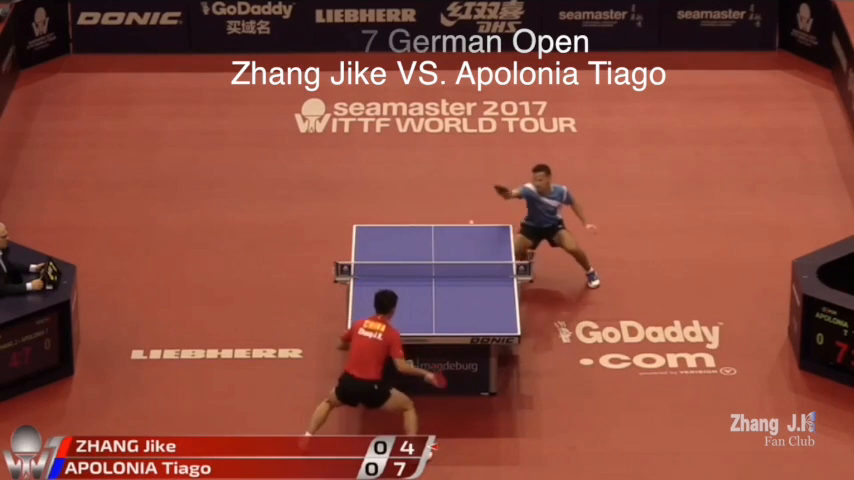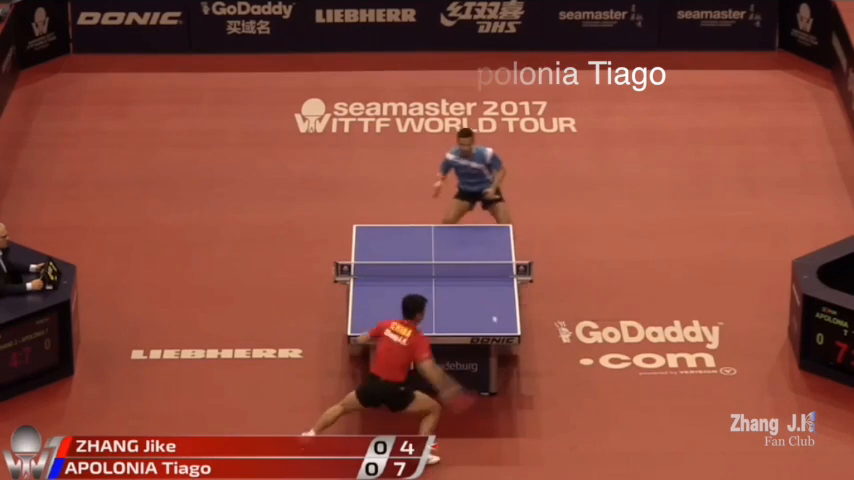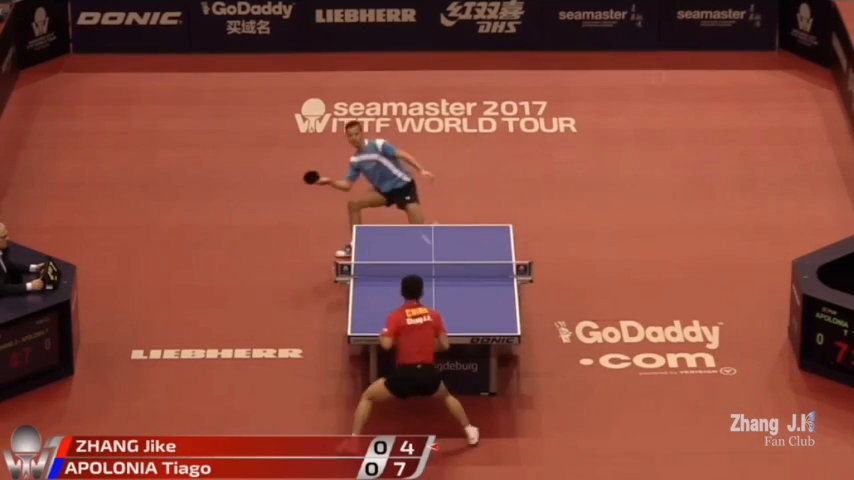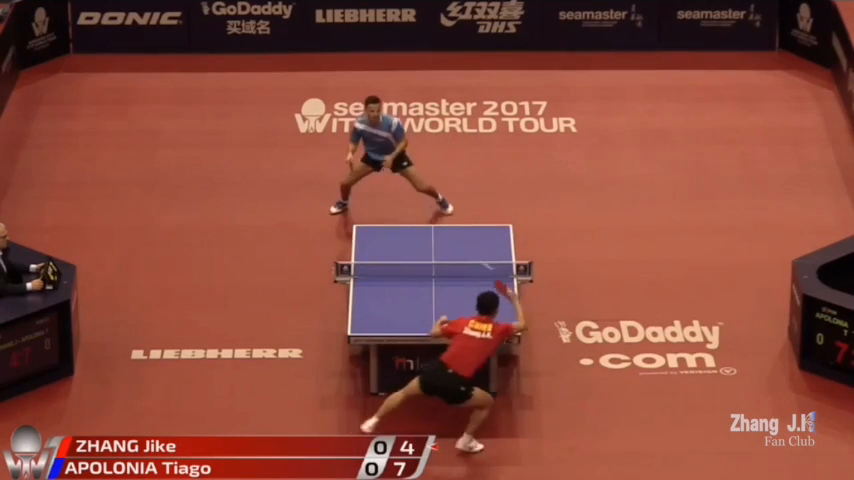
dt=0.5s
person 1, frame 1
left shoulder: (358, 325)
right shoulder: (392, 335)
left elbow: (341, 345)
right elbow: (401, 367)
right wrist: (425, 374)
left hip: (349, 384)
right hip: (372, 389)
left knee: (328, 402)
right knee: (408, 407)
left ankle: (307, 439)
person 1, frame 2
left shoulder: (386, 325)
right shoulder: (419, 340)
left elbow: (362, 340)
right elbow: (428, 368)
right wrist: (446, 387)
left hip: (372, 385)
right hip: (395, 390)
left knee: (342, 406)
right knee: (434, 409)
left ankle: (312, 435)
person 1, frame 3
left shoulder: (397, 316)
right shoulder: (433, 315)
left elbow: (386, 344)
right elbow: (445, 345)
left wrist: (383, 335)
left hip: (404, 373)
right hip: (427, 374)
left knee: (366, 398)
right knee: (445, 396)
right ankle: (470, 432)
person 1, frame 4
left shoulder: (463, 323)
right shoulder: (499, 331)
left elbow: (435, 333)
right elbow: (522, 325)
left wrist: (441, 322)
right wrist: (515, 299)
left hip: (435, 374)
right hip: (456, 385)
left knee: (404, 393)
right knee: (487, 403)
left ankle: (372, 422)
right ankle: (465, 441)
person 2, frame 1
left shoulder: (562, 192)
right shoulder: (529, 190)
left elbow: (574, 204)
right elbow: (513, 194)
left wrist: (585, 223)
right wrist: (505, 192)
left hip: (553, 225)
right hip: (531, 227)
left knee: (573, 249)
right knee: (513, 253)
left ankle: (590, 272)
right ankle: (525, 256)
person 2, frame 2
left shoulder: (487, 154)
right shoulder: (452, 157)
left elbow: (502, 171)
right elbow: (442, 173)
left wrist: (493, 188)
right wrist: (439, 183)
left hip: (488, 191)
right hip: (466, 192)
right knee: (448, 222)
person 2, frame 3
left shoulder: (379, 146)
right shoulder: (355, 160)
left elbow: (404, 155)
right elbow: (347, 186)
left wrist: (421, 170)
right wrist: (329, 182)
left hip: (403, 187)
right hip: (384, 189)
right knee: (353, 205)
person 2, frame 4
left shoulder: (393, 123)
right shoulder: (359, 124)
left elbow: (404, 142)
right elbow: (353, 143)
left wrist: (392, 156)
right wrist: (350, 154)
left hip: (395, 156)
right hip: (372, 156)
left knee: (423, 187)
right knee: (345, 183)
left ankle: (439, 199)
right ankle: (343, 202)
